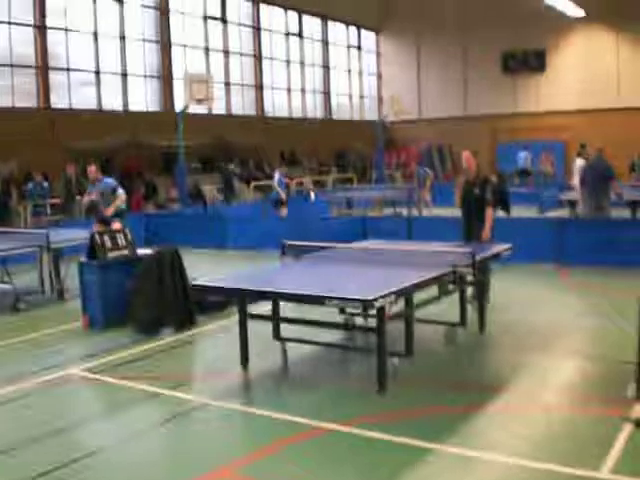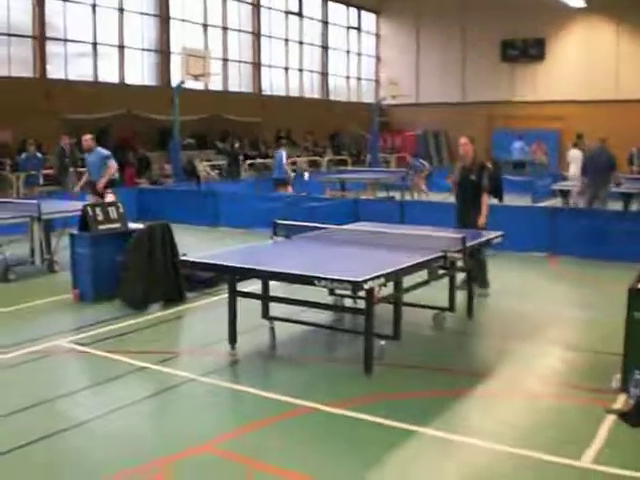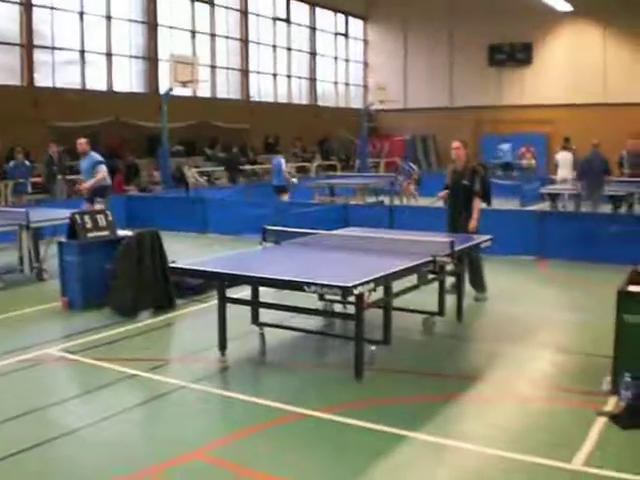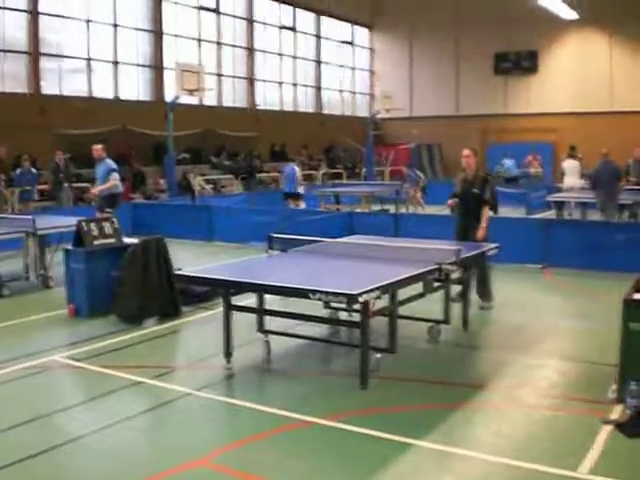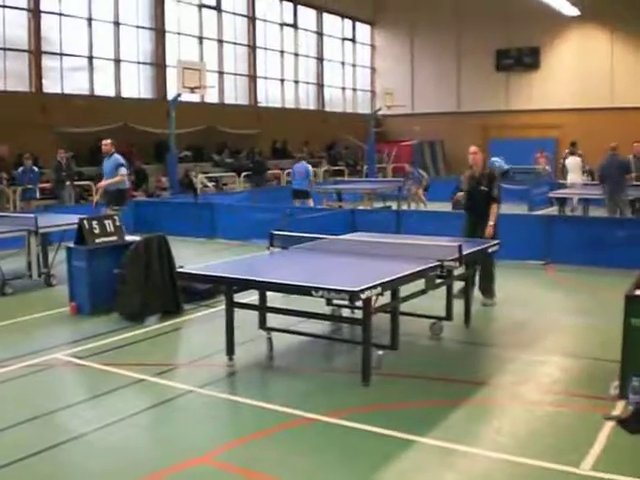
dt=0.2s
person 1, frame 1
left shoulder: (485, 181)
right shoulder: (463, 180)
left elbow: (489, 205)
left wrist: (487, 228)
right wrist: (459, 192)
left hip: (481, 226)
right hip: (468, 226)
left knee: (481, 260)
left ankle: (482, 300)
right ankle: (477, 294)
person 1, frame 2
left shoulder: (481, 167)
right shoulder: (460, 167)
left elbow: (485, 192)
left wrist: (483, 215)
right wrist: (453, 185)
left hip: (475, 212)
right hip: (462, 211)
left knee: (475, 247)
left ankle: (482, 284)
right ankle: (470, 278)
person 1, frame 3
left shoulder: (473, 170)
right shoulder: (451, 170)
left elbow: (477, 196)
left wrist: (474, 218)
right wrist: (443, 194)
left hip: (467, 216)
right hip: (452, 215)
left knee: (471, 252)
left ankle: (480, 288)
person 1, frame 4
left shoulder: (483, 179)
right shoulder: (460, 179)
left elbow: (486, 205)
left wrist: (482, 227)
right wrist: (452, 202)
left hip: (477, 225)
right hip: (462, 224)
left knee: (479, 261)
left ankle: (486, 297)
right ankle: (464, 291)
person 1, frame 5
left shoulder: (491, 176)
right shoulder: (466, 176)
left elbow: (495, 202)
left wrist: (491, 224)
right wrist: (460, 197)
left hip: (485, 222)
right hip: (471, 220)
left knee: (486, 258)
left ankle: (488, 294)
